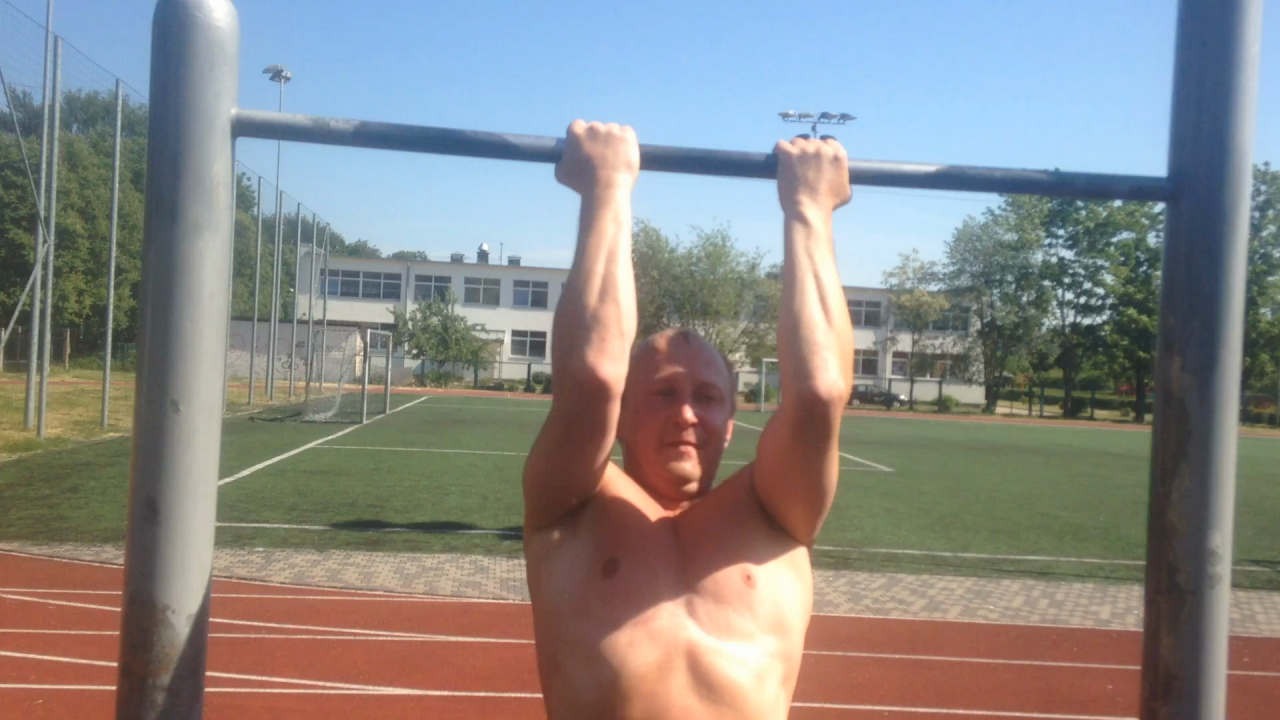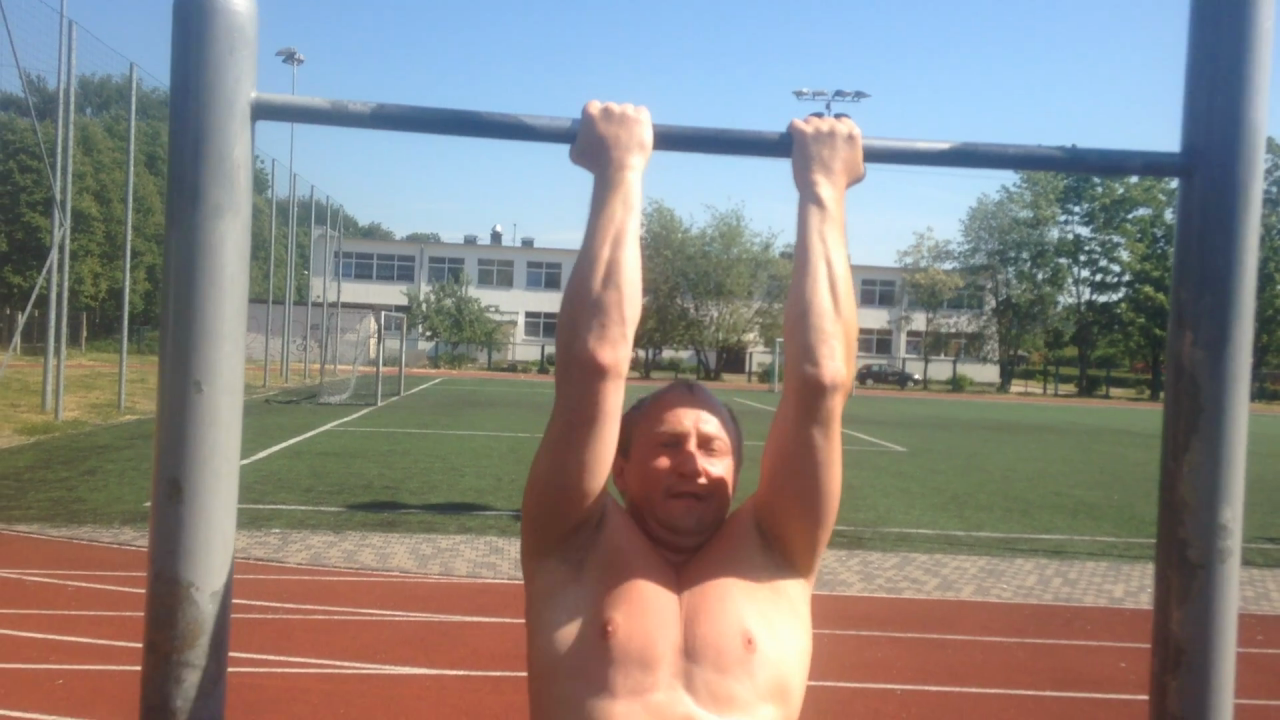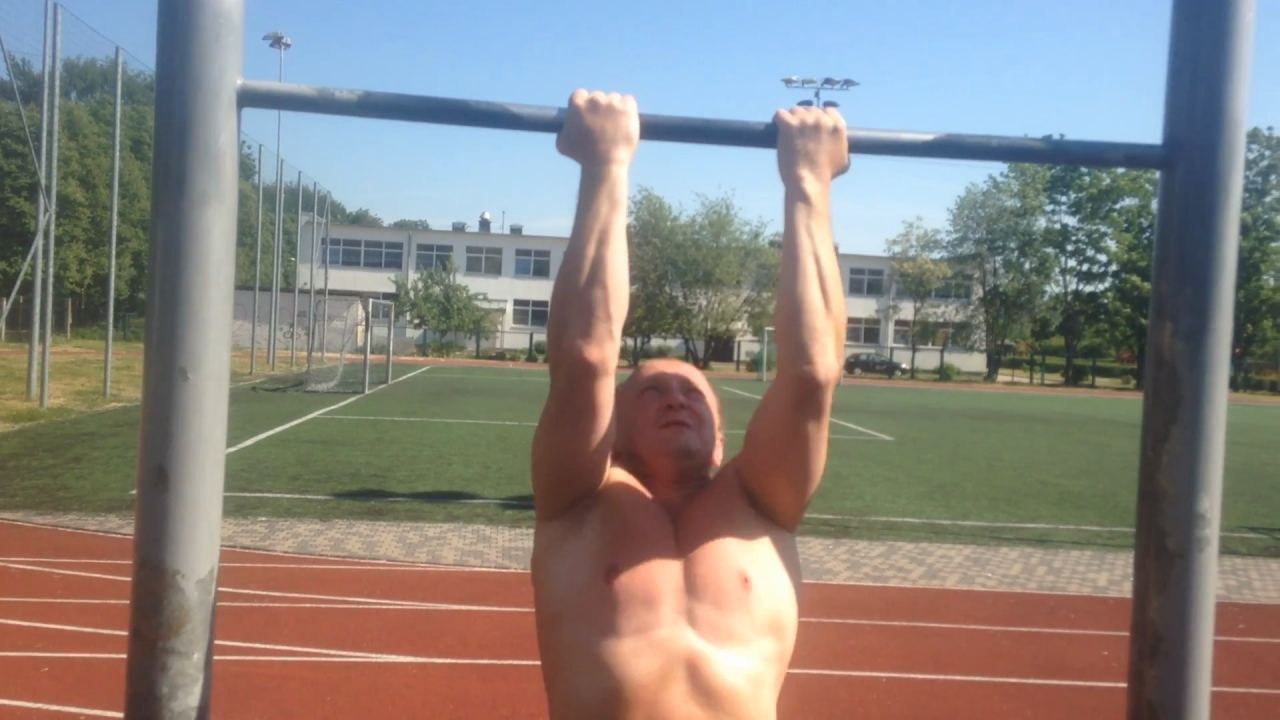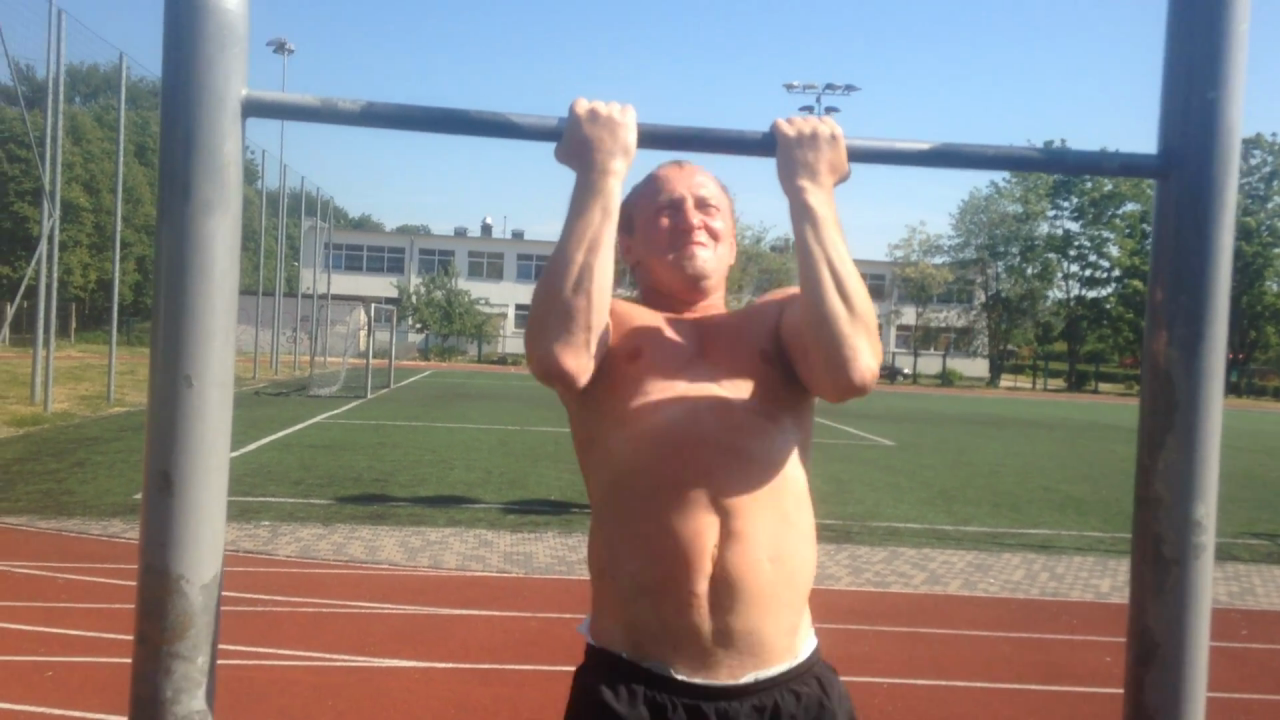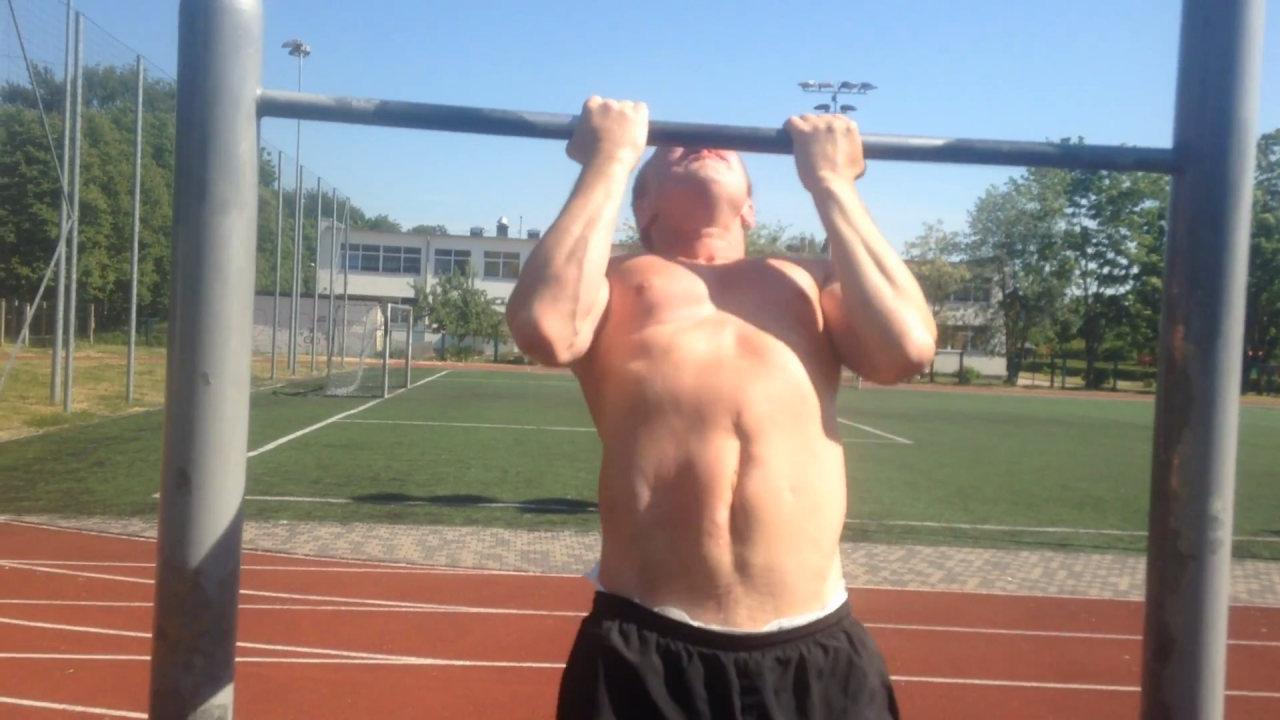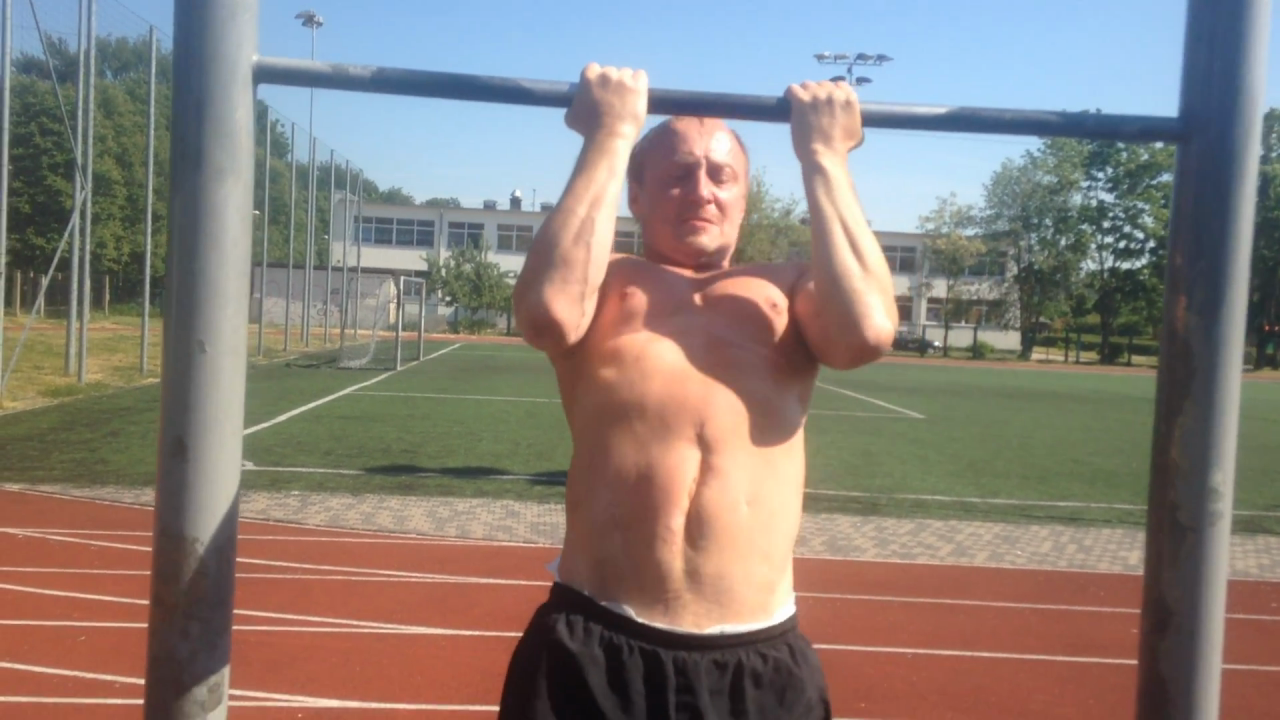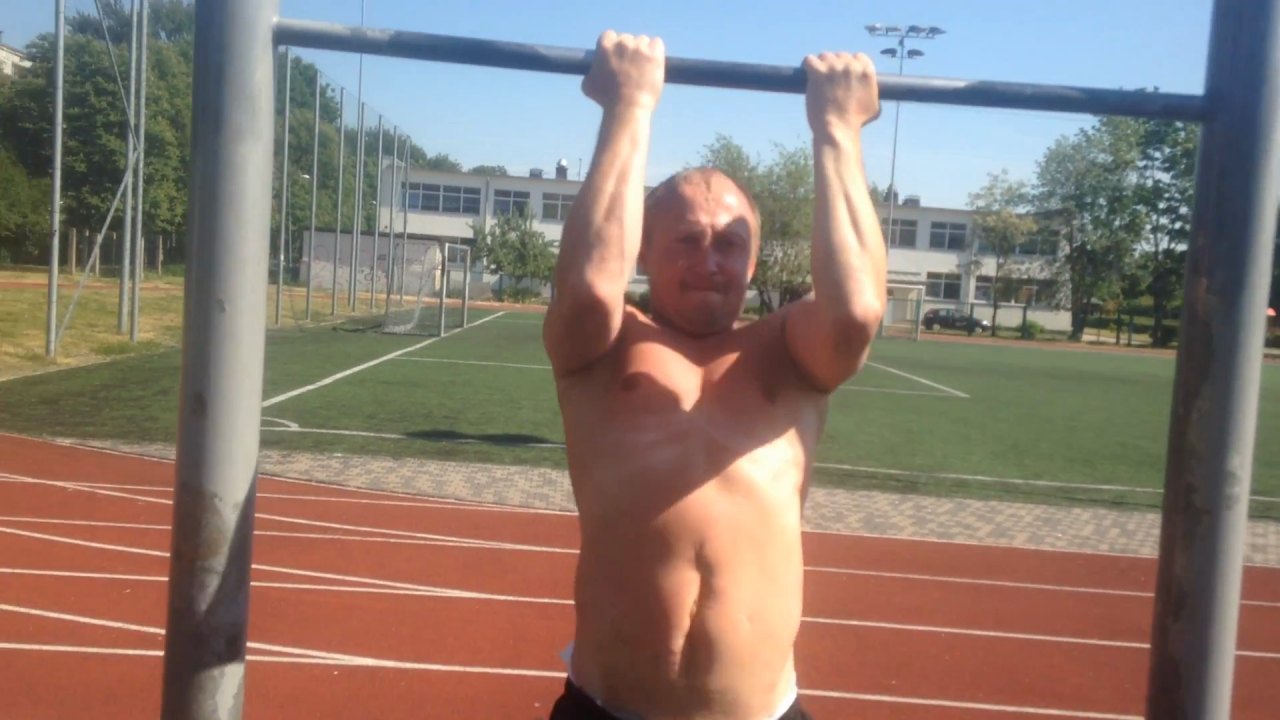
dt=0.5s
person 1, frame 1
left shoulder: (771, 522)
right shoulder: (577, 513)
left elbow: (822, 389)
right elbow: (591, 376)
left wrist: (808, 207)
right wrist: (606, 189)
person 1, frame 2
left shoulder: (771, 562)
right shoulder: (576, 556)
left elbow: (821, 379)
right elbow: (595, 366)
left wrist: (823, 187)
right wrist: (621, 171)
person 1, frame 3
left shoulder: (756, 510)
right shoulder: (582, 506)
left elbow: (814, 369)
right elbow: (585, 355)
left wrist: (808, 183)
right wrist: (607, 166)
person 1, frame 4
left shoulder: (778, 321)
right shoulder: (612, 332)
left elbow: (853, 367)
right elbow: (560, 355)
left wrist: (810, 190)
right wrist: (602, 172)
person 1, frame 5
left shoulder: (812, 280)
right shoulder: (613, 281)
left elbow: (907, 347)
right elbow: (545, 328)
left wrist: (831, 182)
right wrist: (609, 161)
person 1, frame 6
left shoulder: (787, 291)
right shoulder: (602, 283)
left elbow: (868, 330)
right elbow: (547, 311)
left wrist: (823, 153)
right wrist: (609, 135)
right hip: (593, 652)
person 1, frame 7
left shoulder: (787, 358)
right shoulder: (603, 356)
left elbow: (857, 306)
right elbow: (592, 286)
left wrist: (837, 128)
right wrist: (631, 103)
